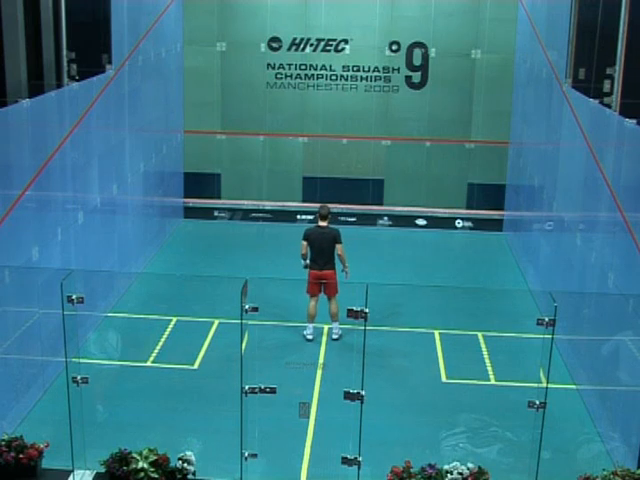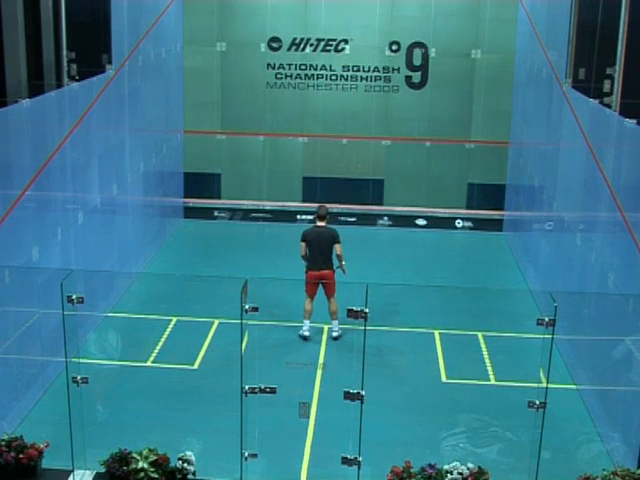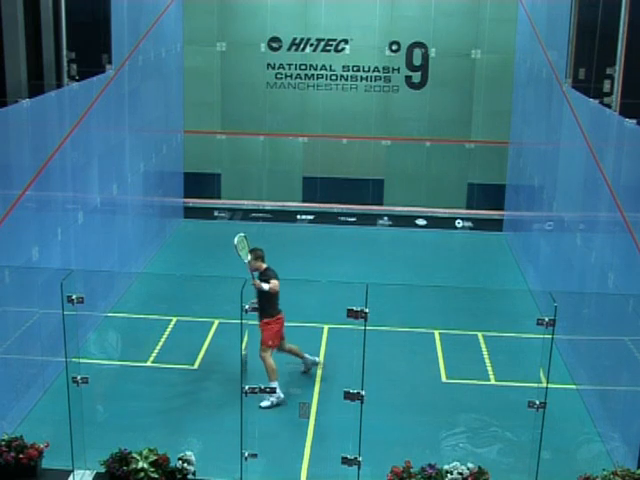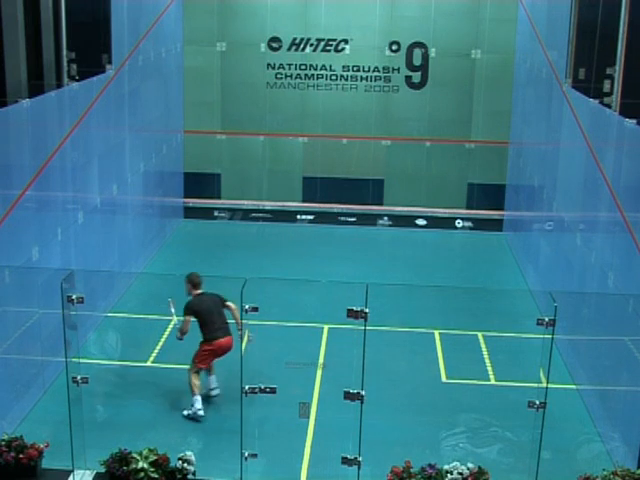
dt=1s
person 1, frame 1
left shoulder: (308, 232)
right shoulder: (335, 232)
left elbow: (303, 252)
right elbow: (339, 252)
left wrist: (305, 262)
right wrist: (345, 266)
left hip: (314, 271)
right hip: (329, 271)
left knee: (313, 301)
right knee: (332, 300)
left ankle: (309, 331)
right ankle: (335, 331)
person 1, frame 2
left shoulder: (306, 233)
right shoulder: (333, 232)
left elbow: (303, 254)
right elbow: (338, 252)
right wrist: (342, 264)
left hip: (312, 271)
right hip: (328, 271)
left knee: (309, 299)
right knee: (331, 299)
left ankle: (306, 329)
right ankle: (335, 330)
person 1, frame 3
left shoulder: (268, 273)
right shoulder: (263, 274)
left elbow: (276, 288)
left wrist: (262, 286)
right wrist: (259, 304)
left hip: (272, 320)
right hip: (270, 318)
left knee: (265, 354)
right knee: (282, 346)
left ankle: (277, 393)
right ankle: (309, 360)
person 1, frame 4
left shoulder: (190, 305)
right shoulder: (214, 297)
left elbow: (184, 329)
right elbow: (233, 308)
left wrist: (180, 335)
right wrist: (240, 329)
left hip: (214, 343)
right hip: (228, 340)
left knee: (194, 371)
right knee: (204, 361)
left ankle: (197, 408)
right ankle: (213, 388)
